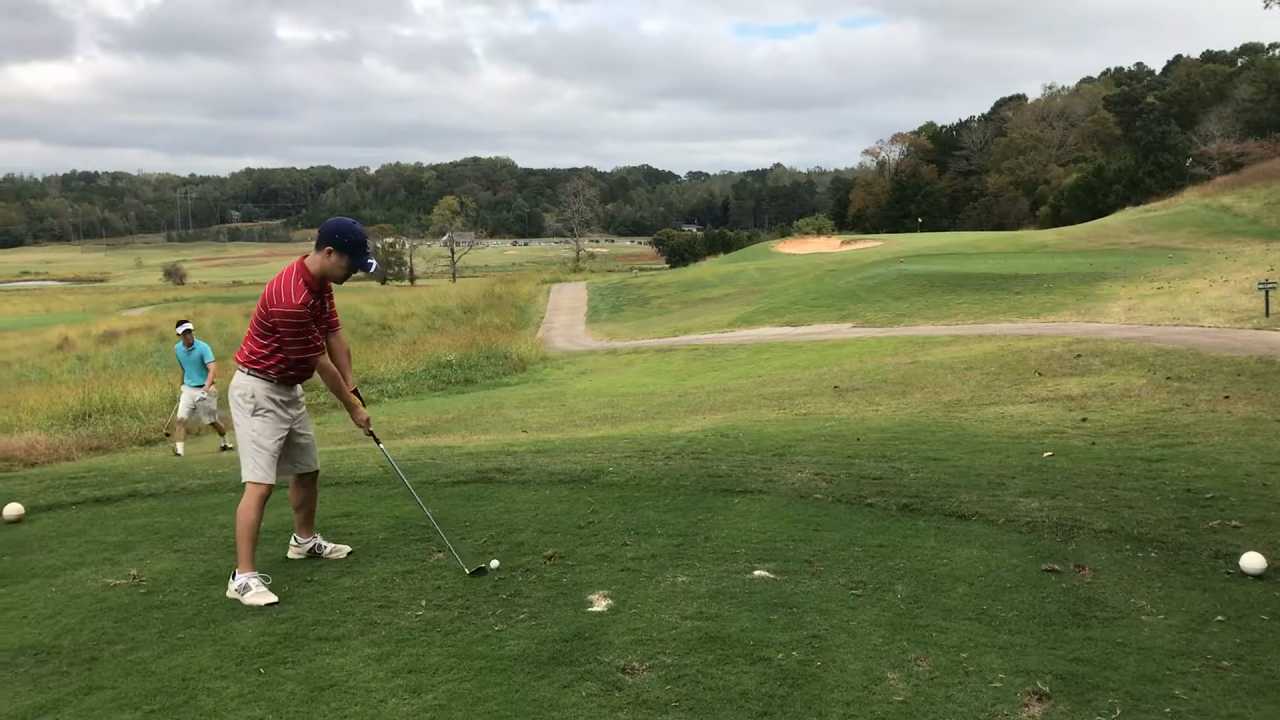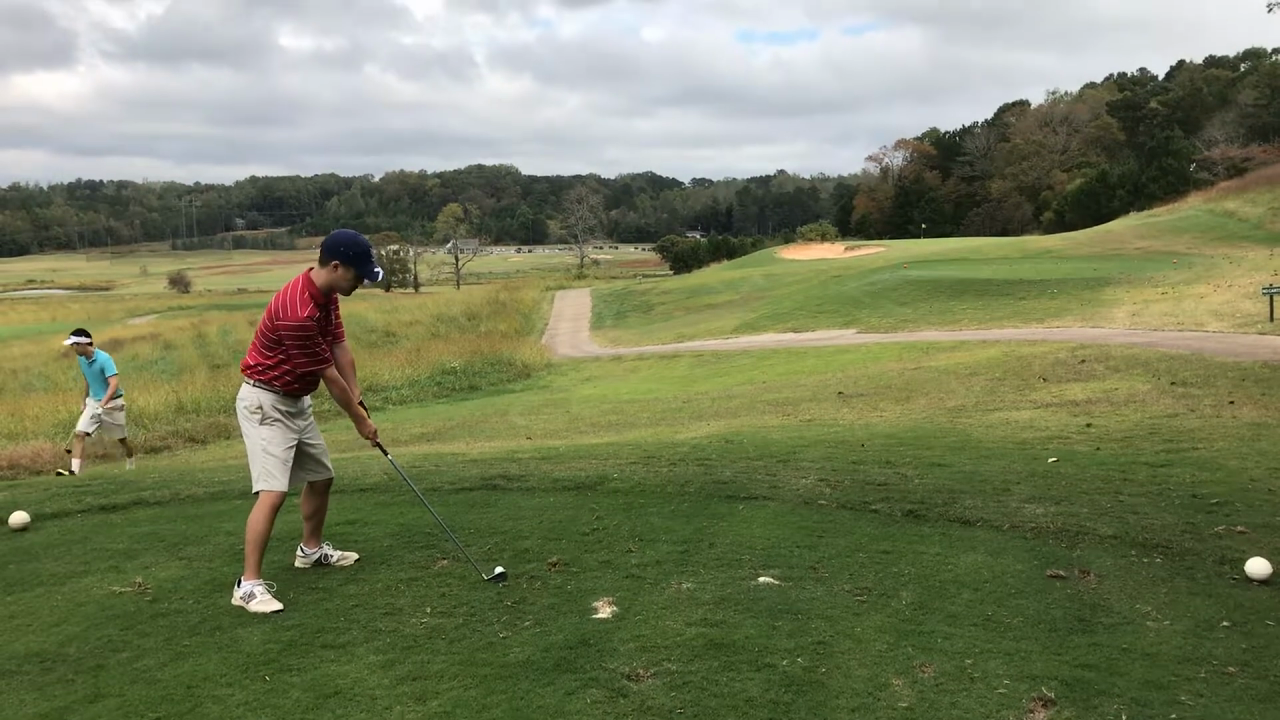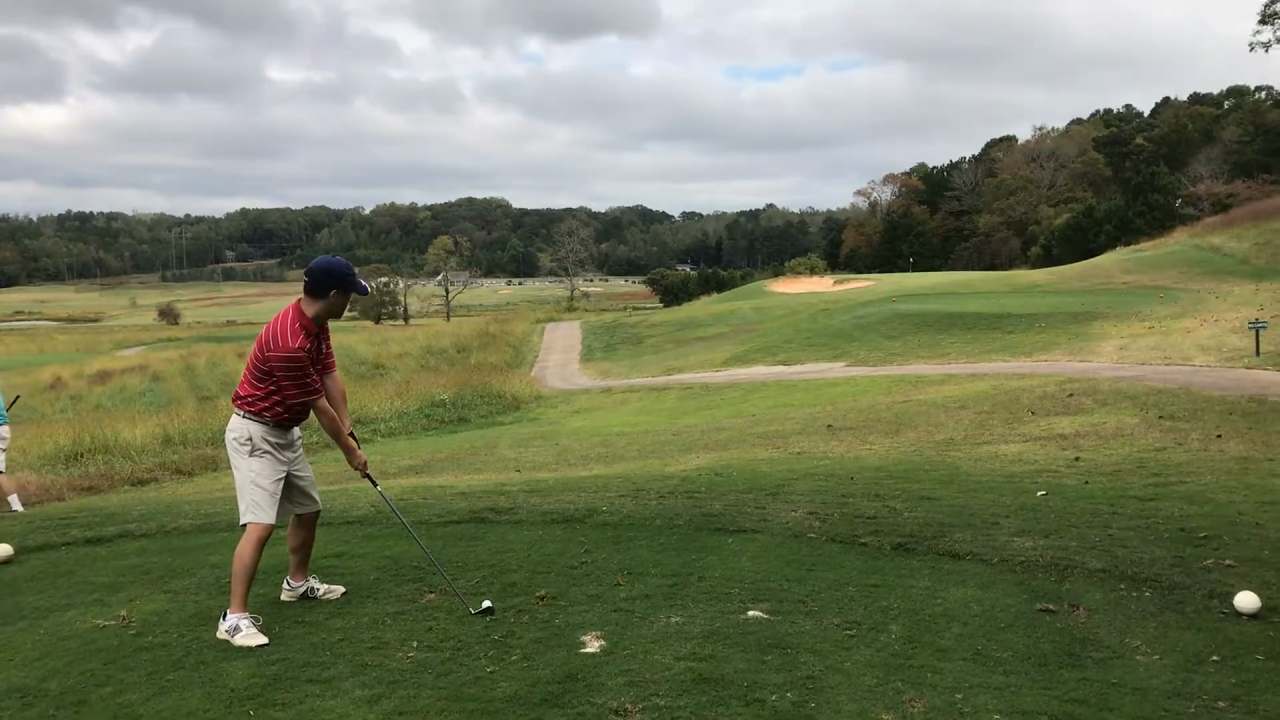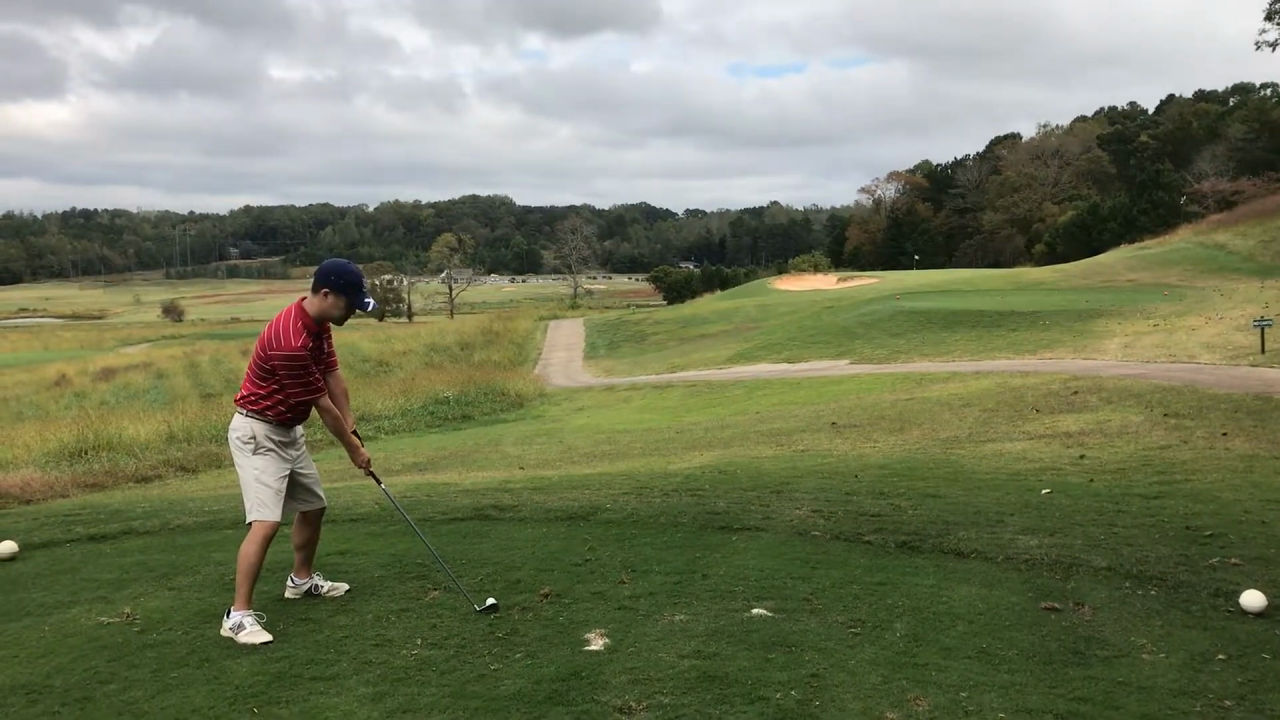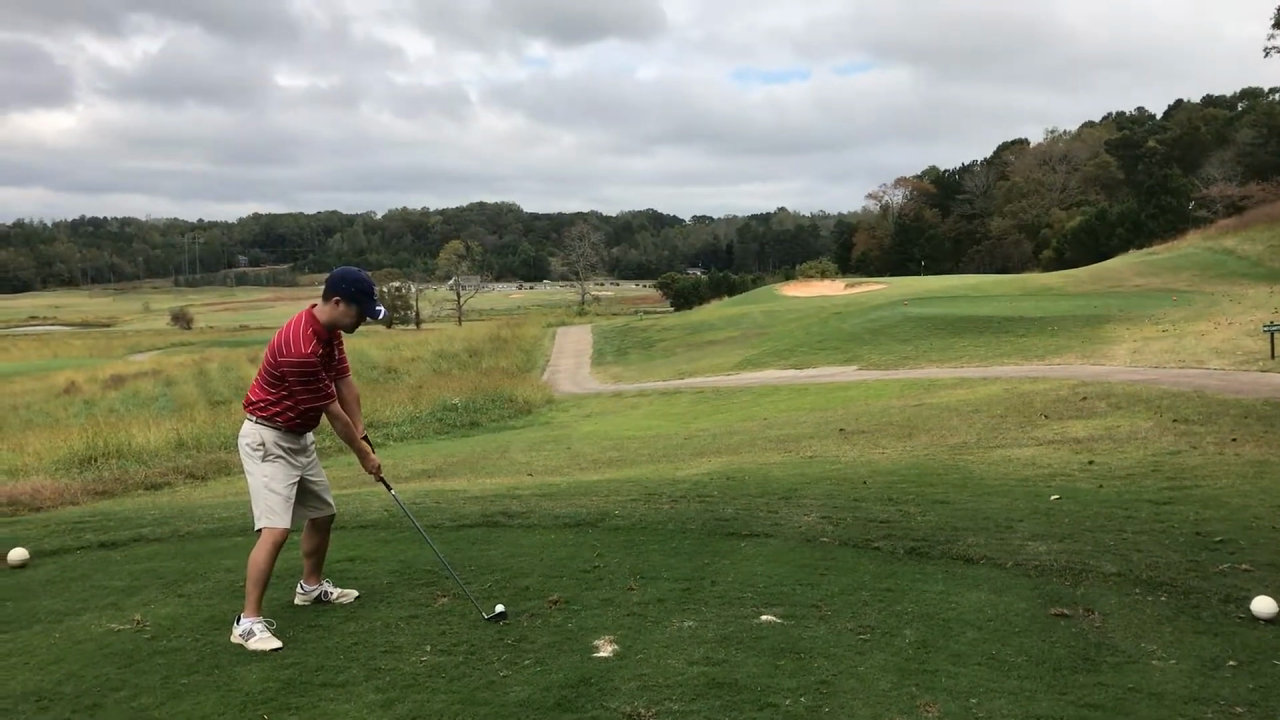
dt=1s
person 1, frame 1
left shoulder: (321, 283)
right shoulder: (290, 298)
left elbow: (335, 336)
right elbow: (320, 362)
left wrist: (353, 390)
right wrist: (352, 408)
left hip: (288, 389)
right hip: (259, 391)
left knee: (306, 469)
right knee: (260, 483)
left ankle: (304, 540)
right ankle: (243, 576)
person 1, frame 2
left shoulder: (326, 295)
right shoulder: (297, 312)
left elbow: (340, 349)
right elbow: (328, 375)
left wrist: (359, 401)
right wrist: (359, 420)
left hip: (295, 400)
right hip: (266, 403)
left knee: (320, 476)
right knee: (272, 492)
left ankle: (312, 549)
right ankle: (249, 584)
person 1, frame 3
left shoulder: (317, 324)
right shoulder: (288, 343)
left elbow: (332, 379)
right elbow: (320, 407)
left wrist: (350, 432)
right wrist: (350, 451)
left hip: (285, 432)
right hip: (256, 434)
left knee: (308, 508)
right knee: (260, 524)
left ankle: (298, 582)
right ankle: (235, 617)
person 1, frame 4
left shoulder: (318, 324)
right shoulder: (290, 342)
left elbow: (333, 377)
right elbow: (322, 405)
left wrist: (353, 429)
right wrist: (353, 449)
left hip: (288, 430)
right hip: (258, 433)
left knee: (312, 505)
right knee: (265, 522)
left ankle: (302, 579)
right ankle: (238, 614)
person 1, frame 5
left shoulder: (330, 331)
right shoulder: (300, 347)
left elbow: (345, 383)
right elbow: (333, 410)
left wrist: (363, 436)
right wrist: (364, 454)
left hip: (299, 437)
right hip: (269, 440)
left knee: (322, 512)
right knee: (276, 530)
left ankle: (312, 586)
right ankle: (249, 620)
